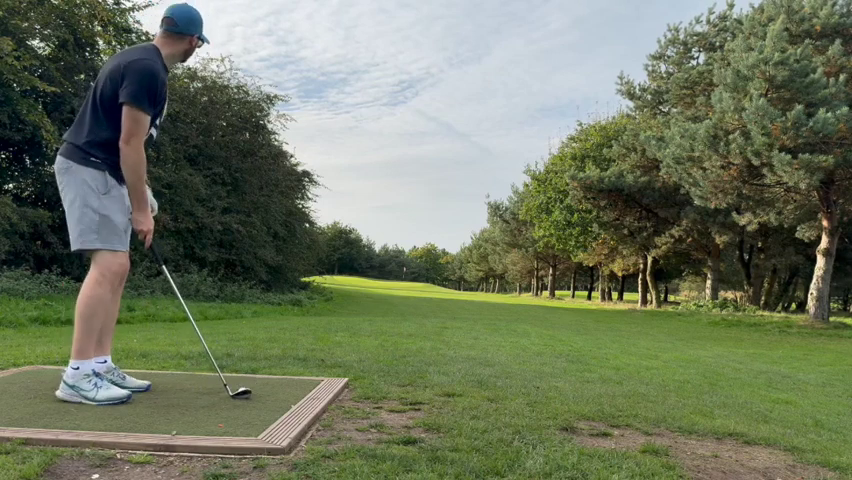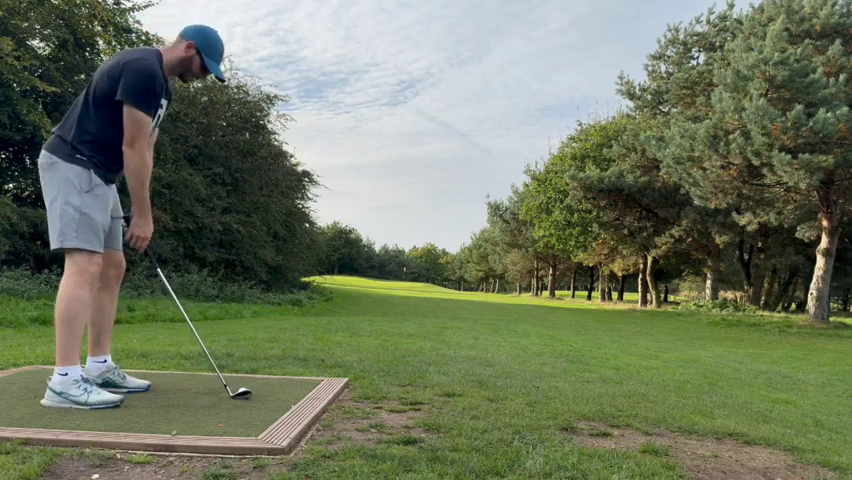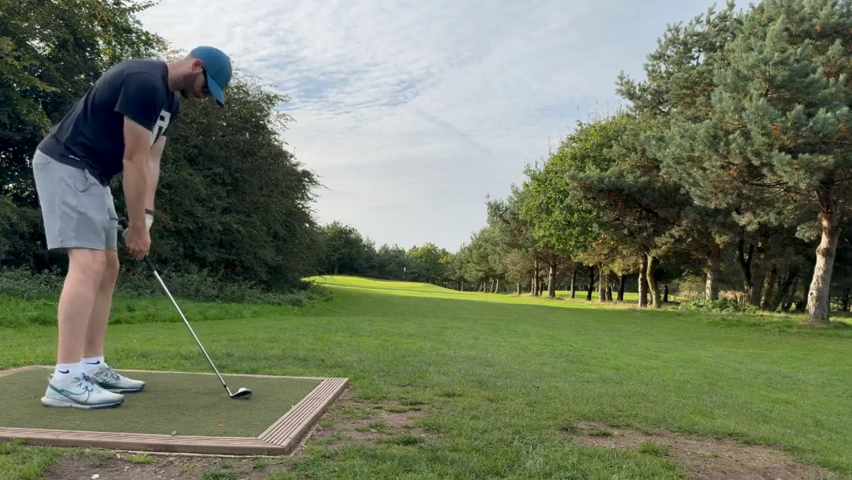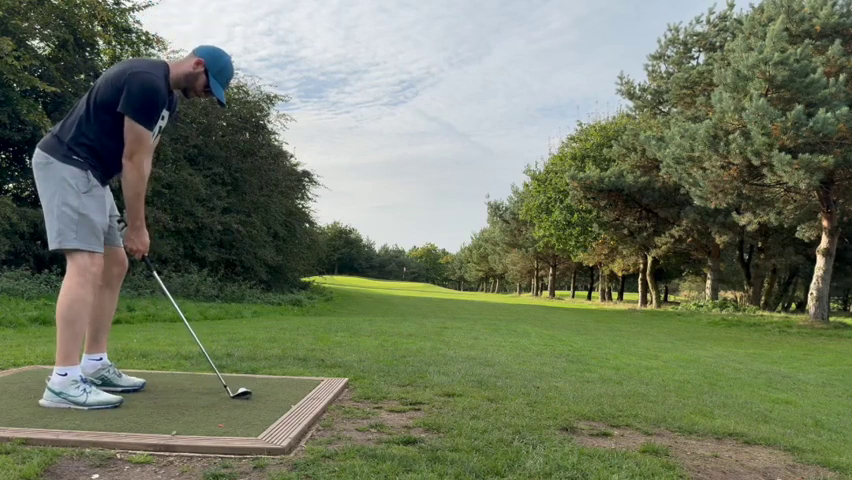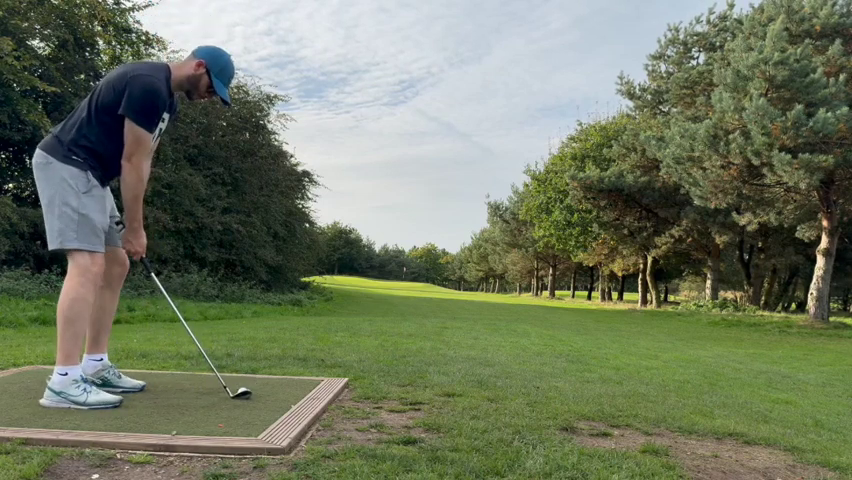
dt=0.5s
person 1, frame 1
left shoulder: (145, 63)
right shoulder: (146, 70)
right elbow: (130, 143)
left wrist: (142, 192)
right wrist: (140, 209)
left hip: (103, 172)
right hip: (88, 169)
left knee: (117, 270)
right knee: (106, 267)
left ankle: (100, 367)
right ankle: (78, 375)
person 1, frame 2
left shoulder: (161, 83)
right shoulder: (143, 70)
left elbow: (145, 150)
right elbow: (133, 149)
left wrist: (139, 212)
right wrist: (143, 215)
left hip: (95, 173)
right hip: (72, 166)
left knee: (112, 268)
right knee: (85, 266)
left ankle: (99, 366)
right ankle: (64, 381)
person 1, frame 3
left shoulder: (169, 100)
right shoulder: (144, 82)
left elbow: (151, 161)
right elbow: (133, 161)
left wrist: (146, 217)
right wrist: (137, 226)
left hip: (89, 173)
right hip: (65, 165)
left knee: (107, 269)
right knee: (88, 264)
left ankle: (92, 367)
right ankle: (66, 379)
person 1, frame 4
left shoulder: (166, 96)
right shoulder: (147, 81)
left elbow: (143, 159)
right elbow: (132, 161)
left wrist: (134, 221)
right wrist: (137, 226)
left hip: (87, 172)
right hip: (66, 165)
left knee: (114, 265)
right knee: (86, 266)
left ankle: (94, 365)
right ankle: (63, 381)
person 1, frame 5
left shoulder: (166, 98)
right shoulder: (148, 85)
left elbow: (142, 162)
right elbow: (132, 163)
left wrist: (132, 224)
right wrist: (135, 228)
left hip: (87, 173)
right hip: (65, 166)
left knee: (115, 266)
right knee: (88, 265)
left ankle: (95, 365)
right ankle: (64, 381)
